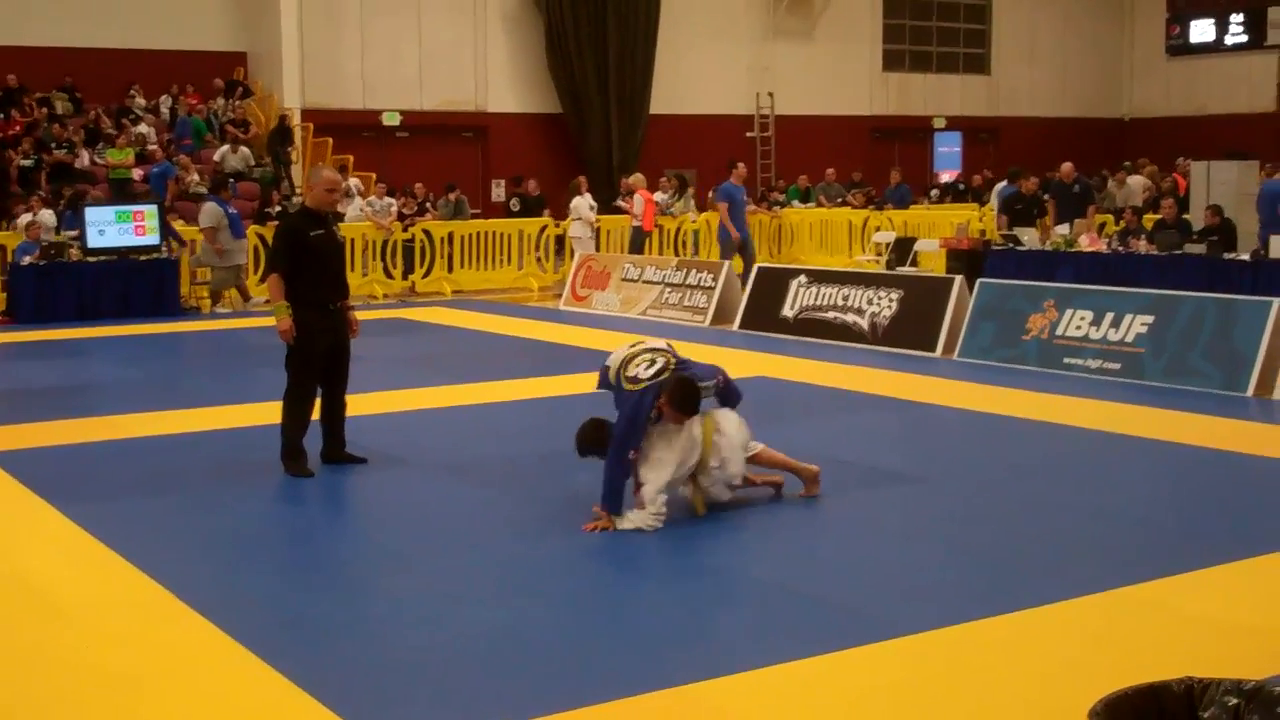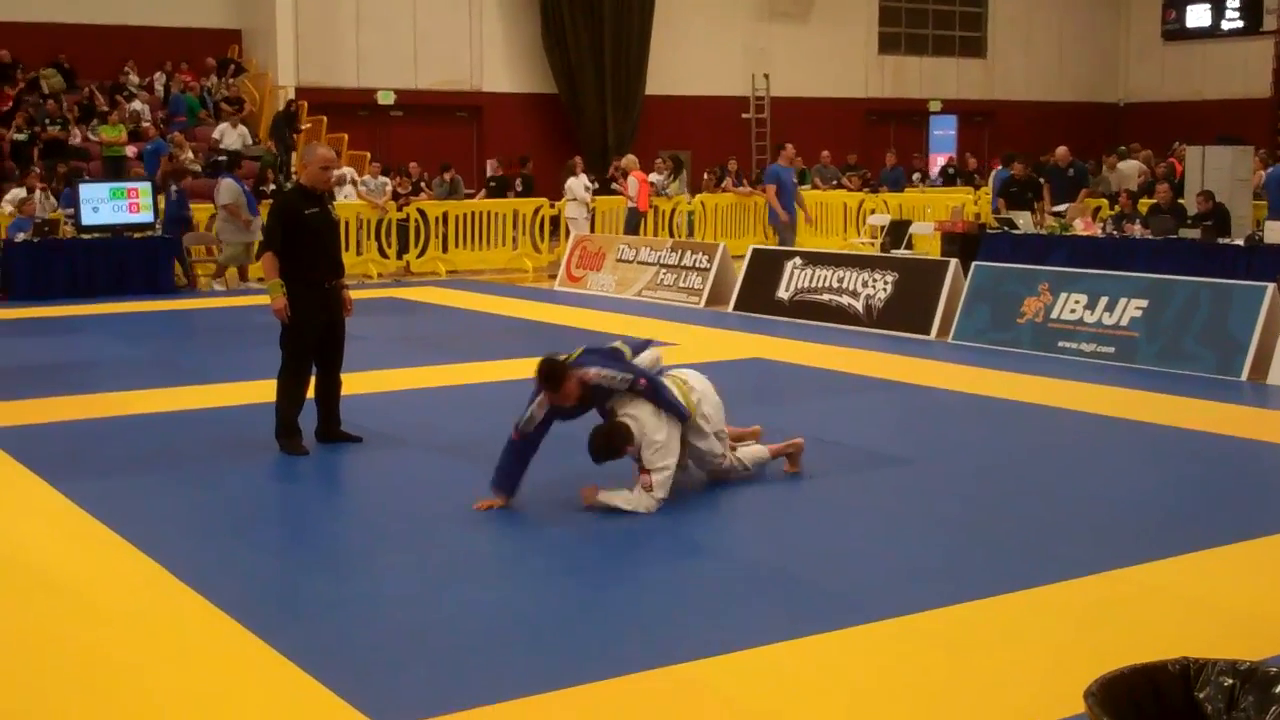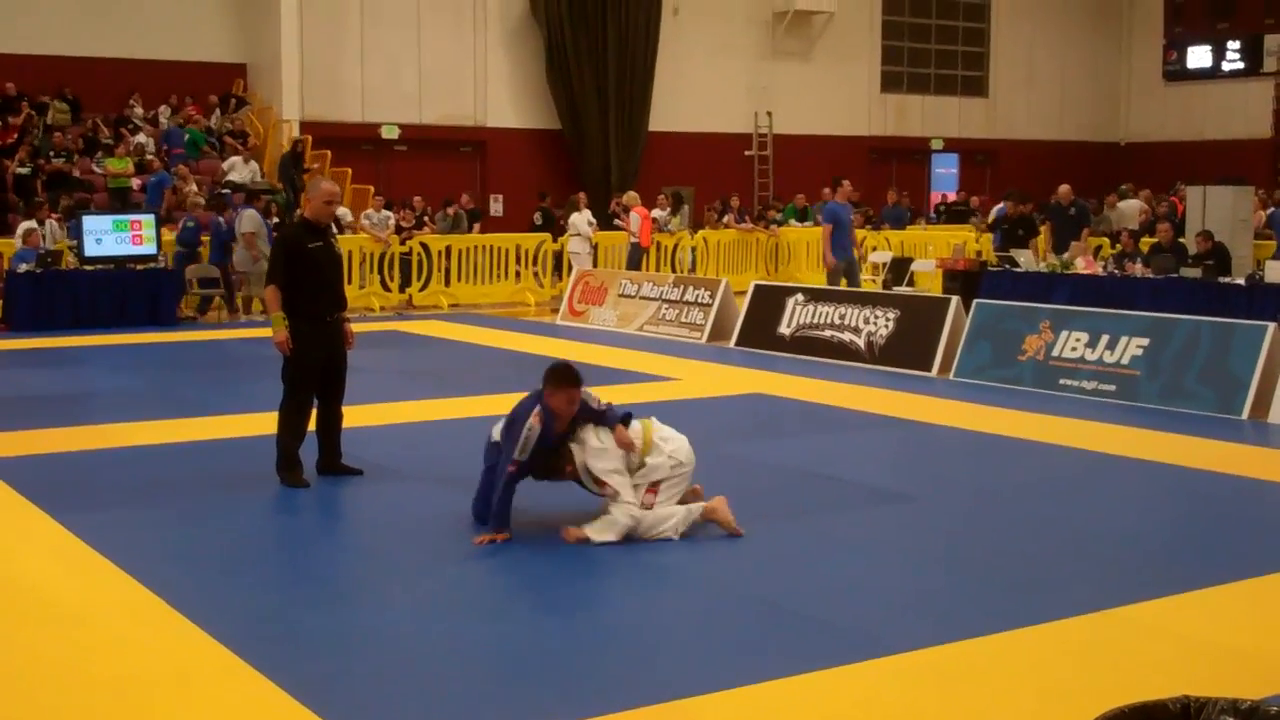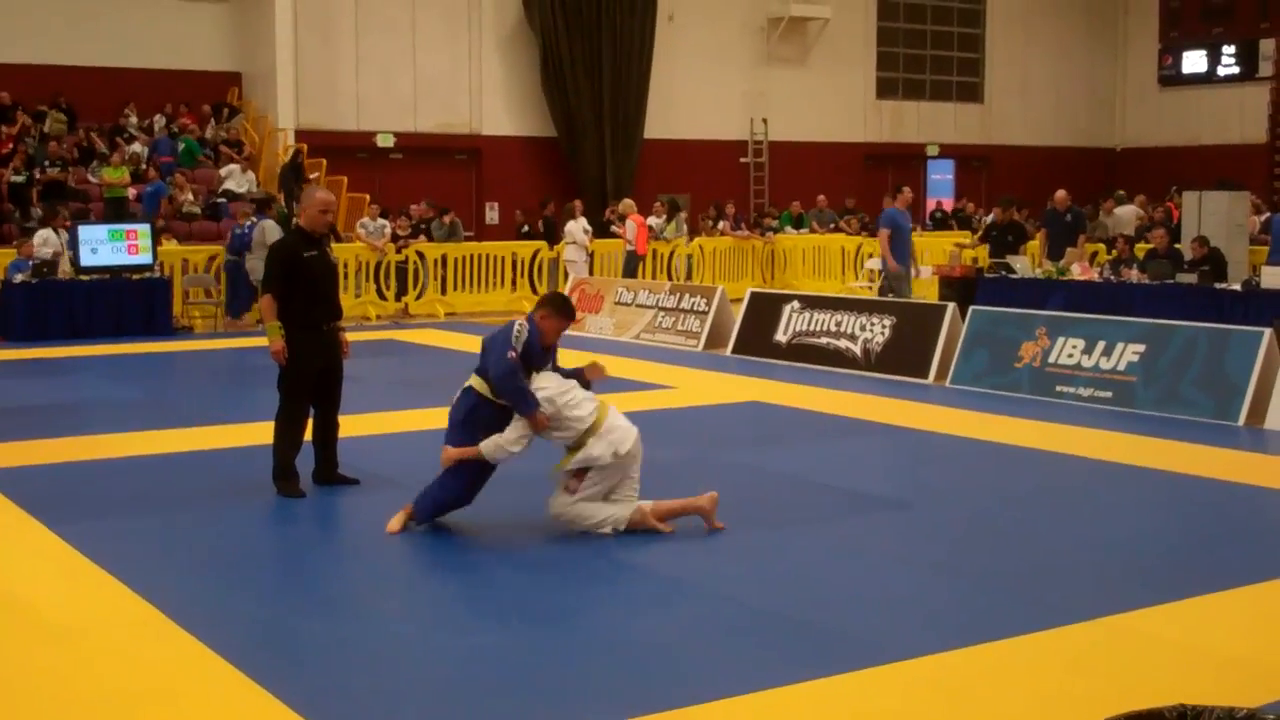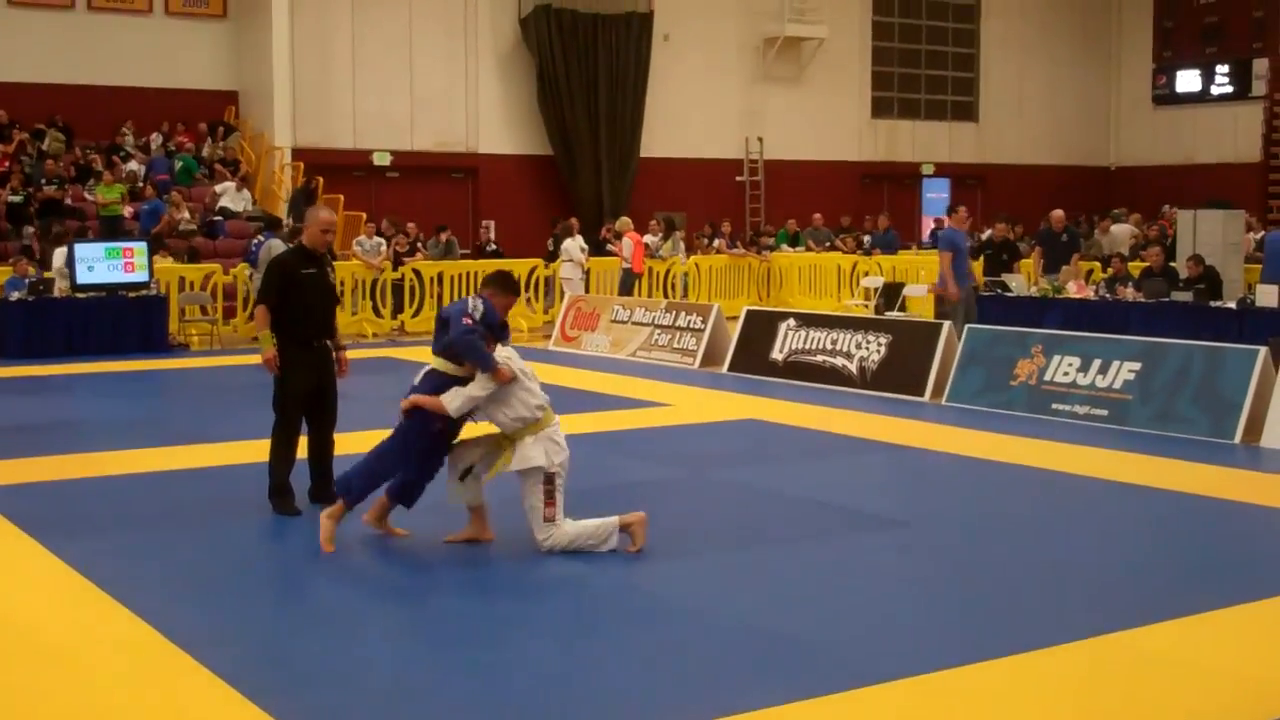
dt=0.5s
person 1, frame 1
left shoulder: (331, 224)
right shoulder: (291, 226)
right elbow: (274, 273)
left wrist: (347, 308)
right wrist: (282, 313)
left hip: (334, 317)
right hip: (306, 319)
left knee: (336, 386)
right knee: (301, 389)
left ankle: (334, 449)
right ankle: (292, 455)
person 1, frame 2
left shoulder: (326, 202)
right shoulder: (287, 203)
right elbow: (269, 251)
left wrist: (342, 287)
right wrist: (276, 291)
left hip: (329, 295)
right hip: (300, 297)
left knee: (331, 366)
right knee: (296, 368)
left ankle: (330, 427)
right ankle: (288, 433)
person 1, frame 3
left shoulder: (329, 236)
right shoulder: (290, 237)
right elbow: (273, 285)
left wrist: (343, 319)
right wrist: (278, 324)
left hip: (331, 328)
right hip: (303, 330)
left knee: (332, 398)
right knee: (297, 400)
left ankle: (330, 460)
right ankle: (288, 466)
person 1, frame 4
left shoulder: (324, 244)
right shoulder: (285, 247)
right elbow: (268, 295)
left wrist: (338, 329)
right wrist: (274, 334)
left hip: (327, 337)
right hip: (298, 340)
left knee: (328, 408)
right knee: (293, 410)
left ankle: (326, 470)
right ankle: (284, 476)
person 1, frame 5
left shoulder: (326, 264)
right shoulder: (284, 263)
right elbow: (262, 305)
left wrist: (338, 347)
right wrist: (266, 343)
left hip: (321, 353)
right hip: (291, 354)
left knee: (324, 424)
right knee: (287, 424)
left ankle: (322, 488)
right ankle: (280, 493)
person 2, frame 1
left shoulder: (649, 464)
left elbow: (651, 517)
left wrist: (613, 521)
left hip: (722, 447)
right hip: (720, 421)
right knee: (747, 451)
left ankle: (766, 482)
right ankle: (805, 470)
person 2, frame 2
left shoulder: (656, 441)
right shoulder: (618, 407)
left elbow: (649, 501)
left wrist: (600, 497)
left hip: (698, 402)
right hip: (679, 380)
left knee: (721, 464)
left ankle: (789, 448)
right ankle: (745, 434)
person 2, frame 3
left shoulder: (598, 462)
right shoulder: (571, 443)
left elbow: (629, 516)
left wrist: (585, 532)
left hip: (670, 456)
right hip: (659, 442)
left knee: (637, 522)
left ankle: (707, 509)
right ankle: (686, 496)
person 2, frame 4
left shoulder: (536, 396)
right shoulder: (541, 379)
left elbow: (507, 443)
left wrist: (458, 454)
left hip: (606, 443)
right hip: (620, 433)
left knee: (562, 510)
right knee: (619, 509)
left ankle: (636, 515)
right ankle: (698, 504)
person 2, frame 5
left shoulder: (497, 364)
right shoulder: (500, 355)
left elbow: (456, 404)
left wrist: (416, 400)
left hip: (541, 445)
left knee: (550, 539)
right knee: (460, 457)
left ankle: (627, 521)
right ankle: (479, 527)
person 3, frame 1
left shoulder: (699, 381)
right shoulder: (640, 406)
left elbow: (721, 379)
right elbow: (618, 459)
left wrist: (730, 407)
right wrist: (609, 513)
person 3, frame 2
left shoulder: (598, 375)
right shoulder: (544, 400)
left elbow: (647, 384)
right elbow: (520, 442)
left wrist: (681, 417)
right wrist: (502, 492)
person 3, frame 3
left shoulder: (576, 397)
right shoulder: (530, 423)
left elbow: (602, 411)
right elbow: (508, 476)
left wrist: (618, 428)
right wrist: (498, 526)
right hip: (506, 447)
right knee: (483, 513)
person 3, frame 4
left shoulder: (546, 346)
right shoulder: (519, 330)
right elbow: (506, 374)
left wrist: (583, 376)
right wrist: (531, 411)
left hip: (498, 416)
right hip: (475, 410)
left knee: (472, 476)
right knee: (462, 476)
right ankle: (411, 512)
person 3, frame 5
left shoulder: (494, 323)
right shoulder: (473, 307)
right elbow: (464, 338)
right wrist: (494, 369)
right hip: (437, 389)
left knee: (429, 459)
right knee: (398, 451)
left ankle: (379, 514)
right ankle: (335, 512)
